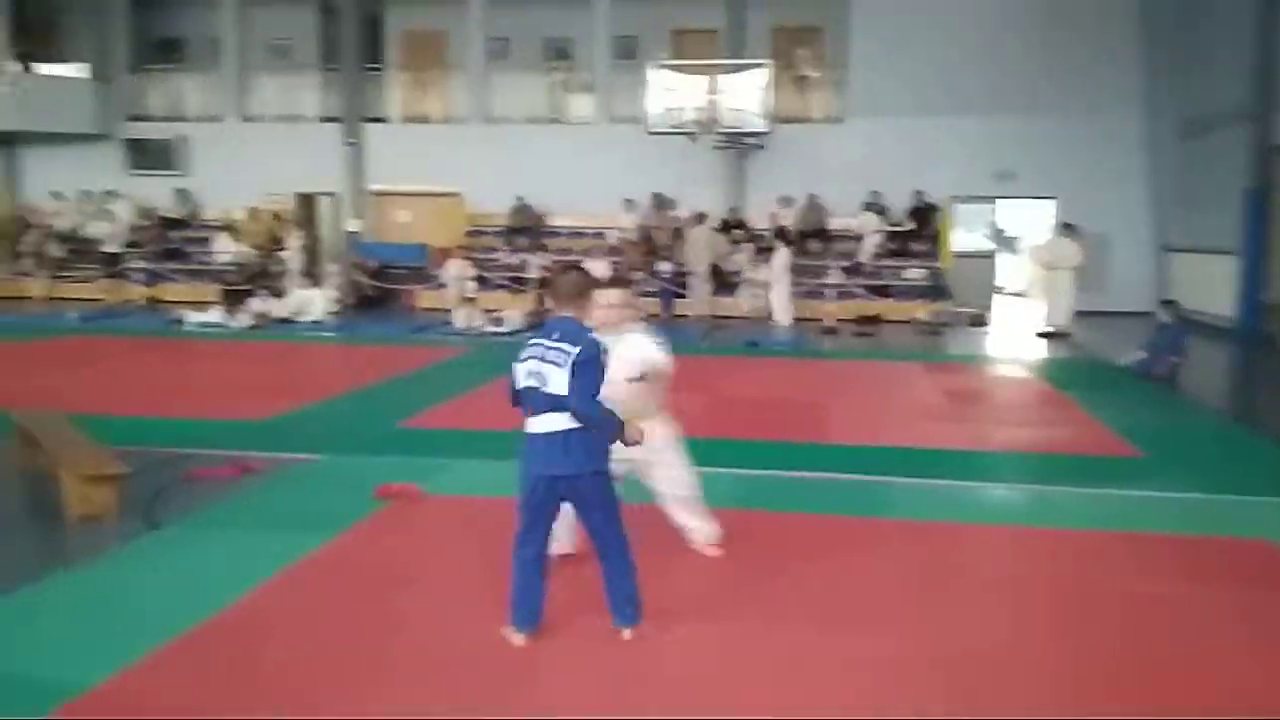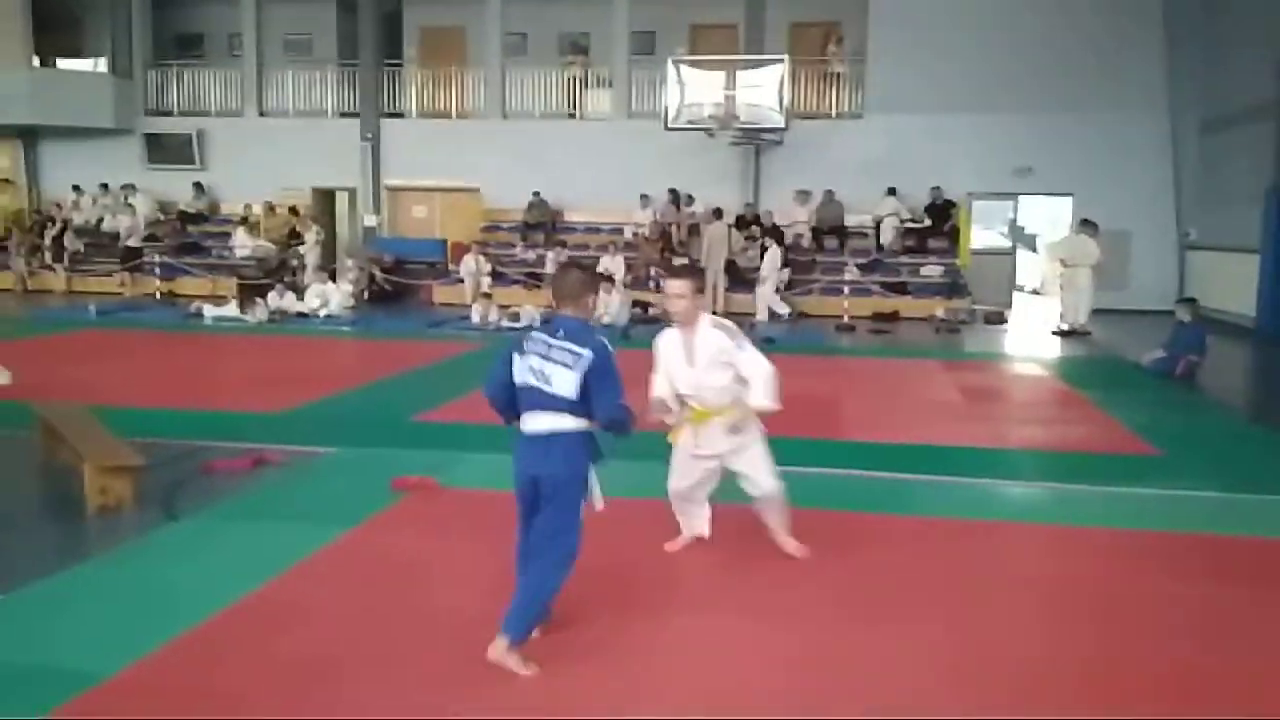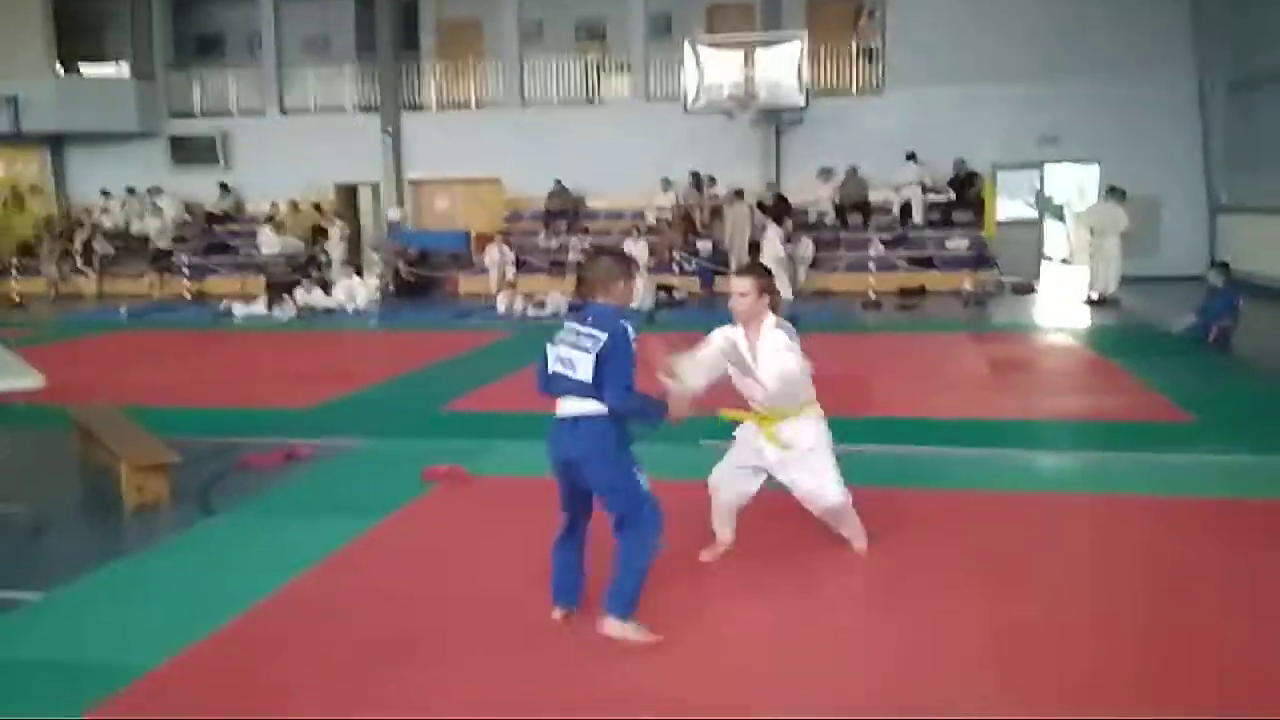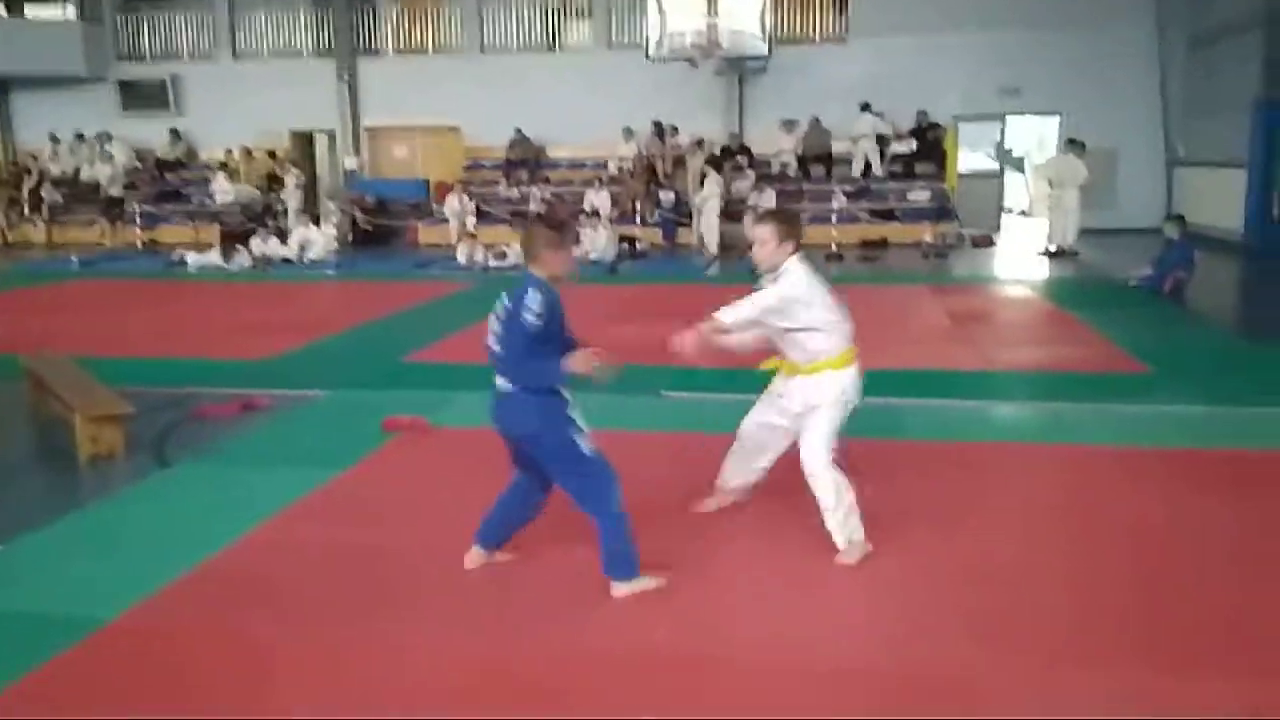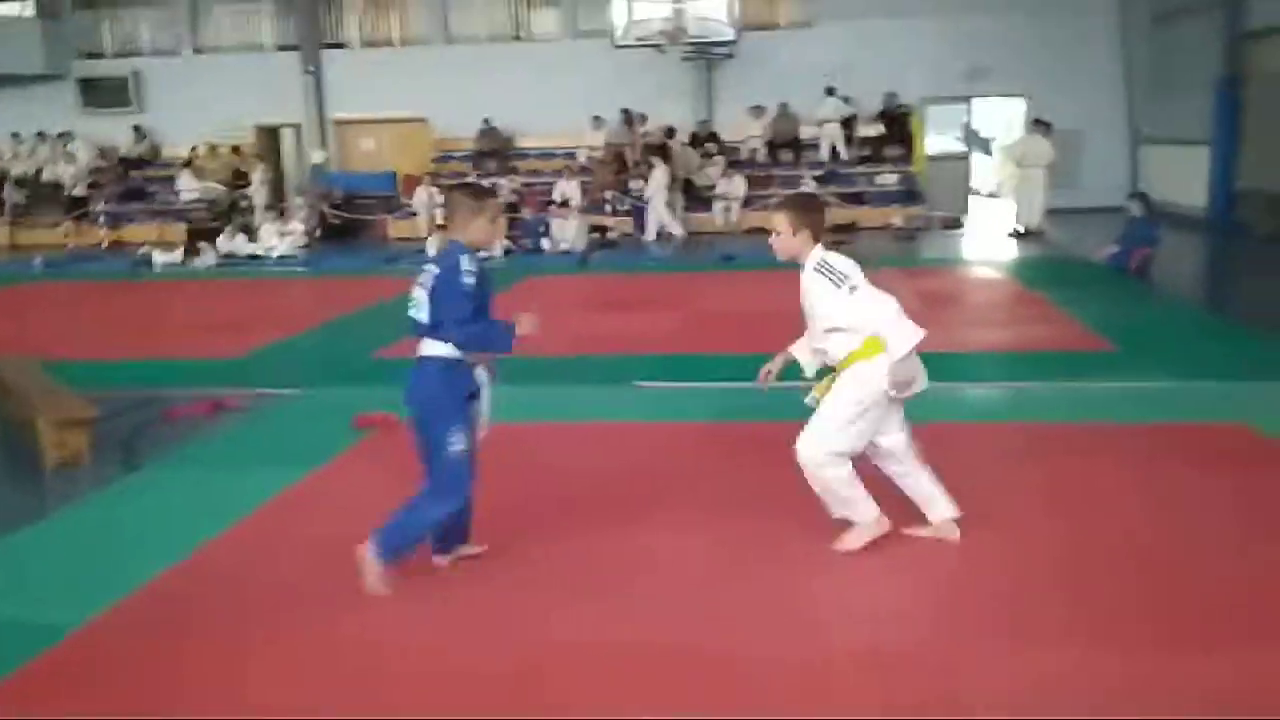
dt=0.3s
person 1, frame 1
left shoulder: (531, 345)
right shoulder: (588, 346)
left elbow: (517, 396)
right elbow: (585, 407)
right wrist: (624, 432)
left hip: (539, 453)
right hip: (582, 453)
left knee: (530, 543)
right knee: (611, 540)
left ankle: (521, 625)
right ankle: (627, 619)
person 1, frame 2
left shoulder: (528, 340)
right shoulder: (595, 348)
left elbow: (496, 392)
right elbow: (609, 412)
right wrist: (628, 421)
left hip: (528, 449)
right hip: (569, 454)
left knee: (533, 538)
right knee: (554, 549)
left ankle: (528, 619)
right ankle: (510, 638)
person 1, frame 3
left shoulder: (569, 326)
right shoulder: (617, 331)
left elbow: (547, 381)
right elbow: (620, 399)
right wrist: (665, 407)
left hip: (562, 435)
right hip: (600, 438)
left knee: (575, 517)
right knee: (642, 520)
left ankle: (564, 600)
right ankle: (618, 615)
person 1, frame 4
left shoulder: (526, 292)
right shoulder: (534, 299)
right elbow: (514, 362)
left wrist: (580, 354)
right wrist: (564, 366)
left hip: (515, 406)
right hip: (536, 410)
left knee: (535, 478)
right knee: (599, 486)
left ankle: (484, 547)
right ankle: (623, 577)
person 1, frame 5
left shoulder: (445, 261)
right shoulder: (464, 266)
right elbow: (462, 331)
left wrist: (498, 332)
right wrist: (511, 330)
left hip: (439, 377)
right hip: (445, 382)
left knee: (450, 470)
right knee: (451, 481)
left ankle: (449, 543)
right ankle: (382, 550)
person 2, frame 1
left shoulder: (640, 339)
left elbow: (660, 364)
left wrist: (642, 373)
left hip: (649, 428)
left knee: (679, 485)
left ankle: (702, 534)
right ankle: (560, 545)
person 2, frame 2
left shoulder: (722, 333)
right shoulder: (665, 342)
left elbow: (760, 370)
right elbow: (663, 382)
left wrist: (751, 410)
right wrist: (662, 403)
left hip: (737, 421)
right hip: (696, 424)
left knee: (764, 484)
right knee: (681, 484)
left ankle: (780, 532)
right ankle: (693, 528)
person 2, frame 3
left shoulder: (781, 334)
right shoulder: (726, 338)
left elbow: (779, 384)
right elbow: (697, 366)
left wrist: (743, 365)
right wrist: (671, 371)
left hip: (800, 424)
right hip: (760, 428)
left knee: (828, 495)
right knee: (723, 483)
left ankle: (850, 529)
right ankle: (722, 537)
person 2, frame 4
left shoulder: (794, 281)
right shoulder: (779, 278)
left elbow: (755, 310)
right elbow: (764, 327)
left wrist: (701, 332)
right wrist: (717, 339)
left hip: (829, 379)
right hip: (801, 373)
left knee: (815, 460)
right knee: (756, 429)
left ankle: (852, 538)
right ankle: (732, 488)
person 2, frame 5
left shoulder: (824, 270)
right shoulder: (817, 270)
left elbow: (878, 307)
right elbow: (823, 331)
left wrist: (901, 359)
right wrist: (783, 358)
left hip: (873, 368)
right hip: (870, 367)
left knee: (814, 450)
right knee: (892, 450)
left ankle: (868, 519)
right ankle: (943, 520)
